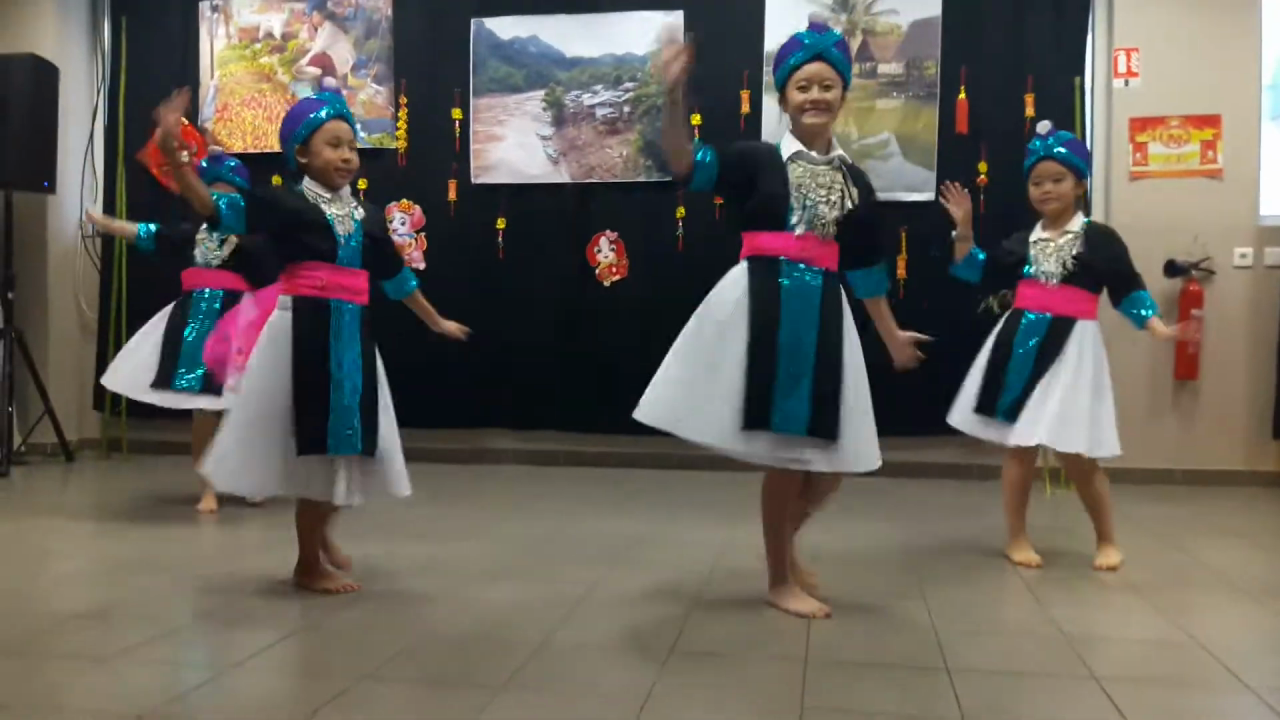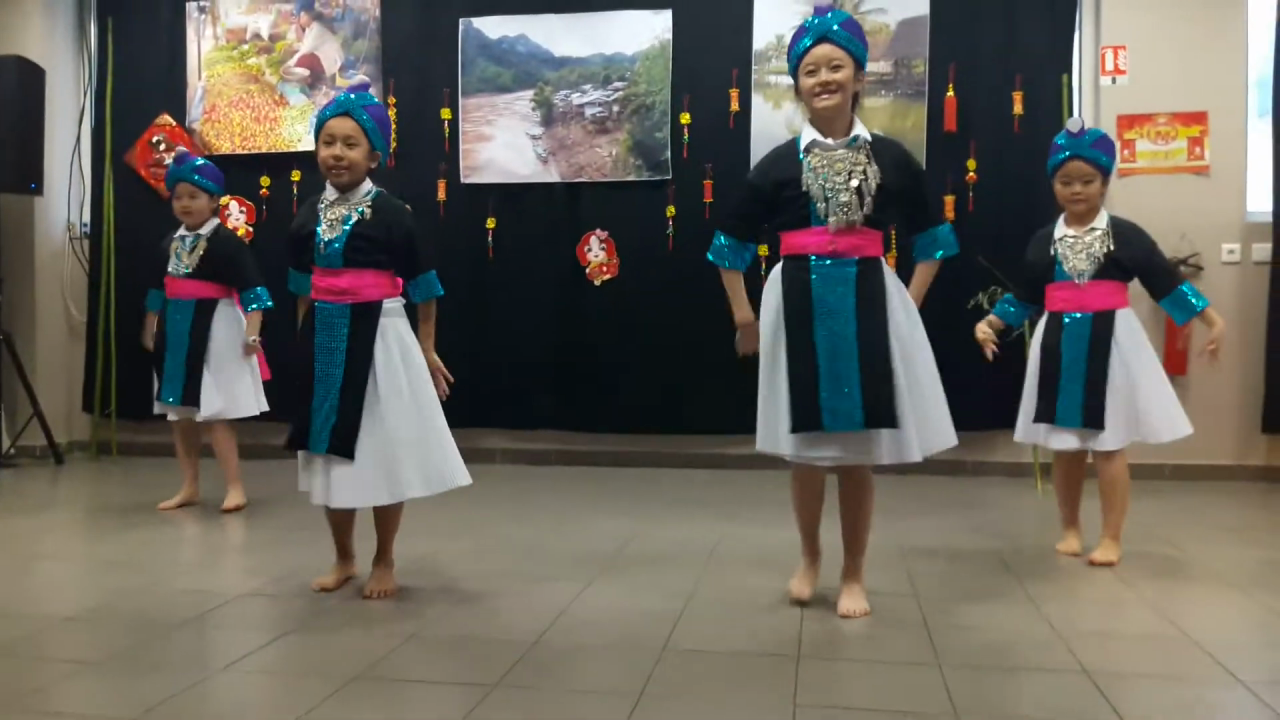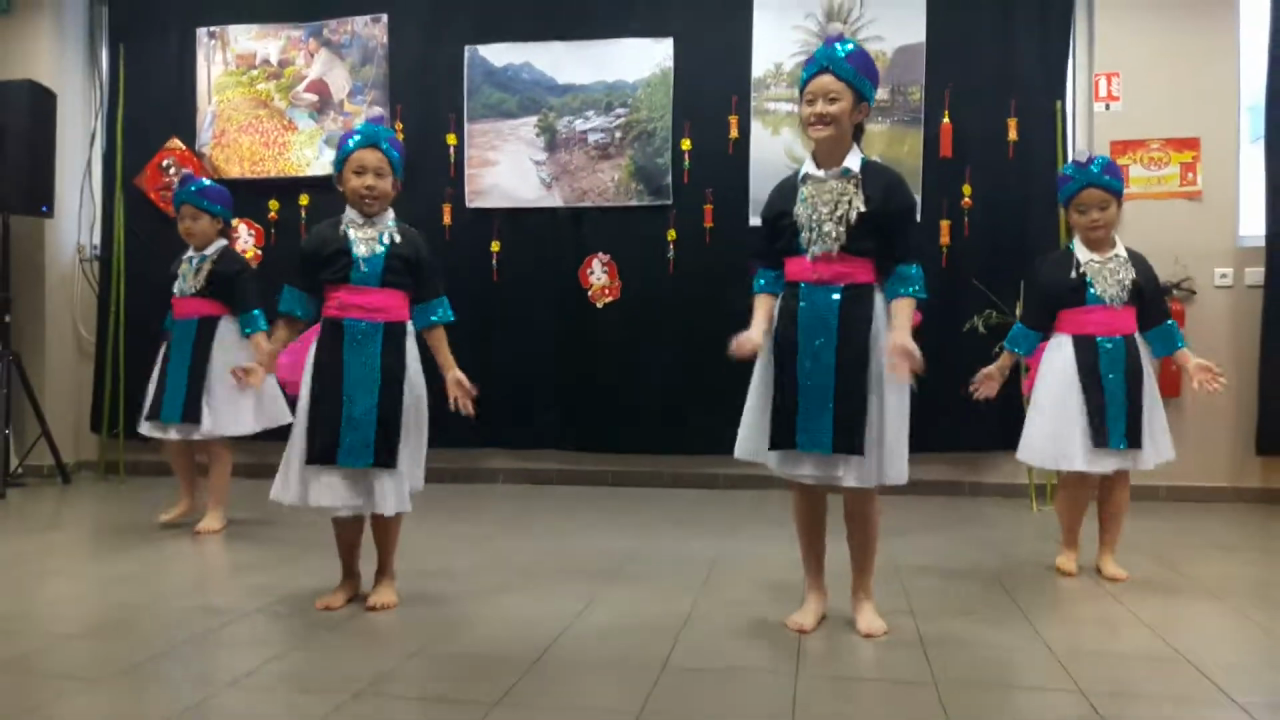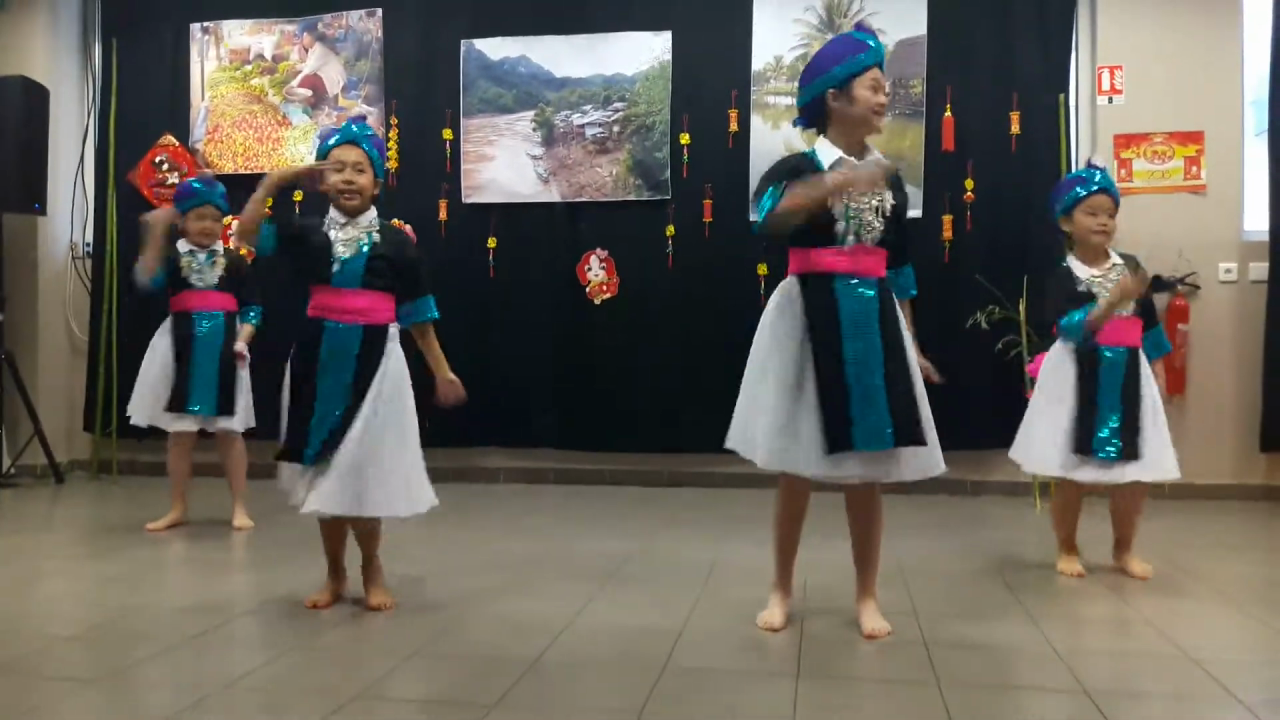
dt=0.7s
person 1, frame 1
left shoulder: (854, 178)
right shoulder: (757, 161)
left elbow: (867, 264)
right elbow: (687, 164)
left wrist: (891, 332)
right wrist: (674, 96)
left hip: (824, 311)
right hip: (762, 304)
left knee: (827, 457)
right knee: (783, 455)
left ankle: (783, 542)
right ankle: (781, 579)
person 1, frame 2
left shoulder: (890, 157)
right shoulder: (779, 164)
left elbow: (933, 237)
right elbow: (730, 240)
left wrist: (911, 298)
right wrist: (742, 316)
left hip: (868, 301)
right hip: (799, 302)
left knee: (860, 450)
right knee: (807, 447)
left ankle: (853, 577)
right ankle: (809, 560)
person 1, frame 3
left shoulder: (885, 186)
right shoulder: (785, 193)
left elbow: (904, 274)
right elbow: (769, 276)
left wrist: (900, 336)
right wrist: (756, 331)
left hip: (860, 328)
right hip: (795, 329)
left knee: (856, 472)
right knee: (802, 469)
left ankle: (864, 596)
right ankle: (815, 591)
person 1, frame 4
left shoulder: (889, 178)
right shoulder: (795, 169)
right elbow: (772, 214)
left wrist: (914, 349)
right wrist: (833, 183)
left hip: (874, 319)
right hip: (810, 318)
left knee: (867, 467)
right knee: (799, 466)
left ankle: (867, 596)
right ankle: (781, 589)
person 2, frame 1
left shoulder: (365, 216)
right shoulder: (283, 204)
left elbow: (395, 275)
right elbow: (211, 207)
left wrist: (437, 322)
right wrist: (174, 148)
left hip: (351, 334)
right hip: (302, 332)
left knee: (348, 443)
right knee: (315, 445)
left ankle: (317, 533)
right ankle: (310, 563)
person 2, frame 2
left shoulder: (391, 213)
right shoulder: (308, 216)
left elbow: (424, 284)
left wrist: (425, 348)
right wrist: (303, 332)
left hip: (378, 335)
right hip: (323, 338)
left knee: (383, 452)
right knee: (328, 451)
left ankle: (384, 560)
right ankle: (343, 557)
person 2, frame 3
left shoulder: (409, 242)
right shoulder: (323, 238)
left elbow: (431, 313)
right elbow: (297, 305)
left wrist: (451, 369)
right wrist: (267, 359)
left hip: (391, 359)
right hip: (336, 356)
left knee: (385, 467)
right knee: (338, 469)
left ankle: (385, 574)
right ankle: (349, 575)
person 2, frame 4
left shoulder: (395, 240)
right shoulder: (309, 234)
left elbow: (418, 311)
right elbow: (249, 229)
left wrist: (441, 369)
right wrist: (271, 181)
left hip: (374, 358)
right hip: (320, 353)
left knee: (361, 469)
right knee: (325, 468)
left ankle: (372, 572)
right ankle: (335, 573)
person 3, frame 1
left shoulder: (1101, 240)
right shoulder: (1021, 242)
left elbow: (1129, 291)
right elbow: (977, 270)
left wrist: (1159, 328)
right wrist: (963, 227)
left hip: (1071, 348)
right hip: (1020, 343)
left knee: (1076, 454)
right knee: (1019, 448)
left ankle: (1107, 539)
right ankle: (1017, 538)
person 3, frame 2
left shoulder: (1127, 235)
right shoulder: (1044, 241)
left elbow: (1166, 282)
right elbow: (1026, 297)
left wrist: (1211, 319)
right wrist: (992, 323)
left hip: (1111, 342)
right hip: (1058, 345)
left knee: (1109, 445)
right knee: (1064, 445)
left ankle: (1111, 537)
right ankle: (1070, 528)
person 3, frame 3
left shoulder: (1137, 264)
right shoulder: (1055, 266)
left elbow: (1156, 322)
right elbow: (1032, 322)
left wrist: (1189, 361)
right wrist: (1001, 367)
left hip: (1126, 369)
right hip: (1074, 369)
left knee: (1119, 469)
right knee: (1080, 469)
left ankle: (1107, 553)
right ankle: (1068, 547)
person 3, frame 4
left shoulder: (1132, 270)
right shoulder: (1063, 278)
left elbow: (1149, 325)
right elbow: (1068, 329)
left wrist: (1156, 374)
right wrist: (1108, 303)
left hip: (1128, 380)
right hip: (1079, 381)
left knee: (1131, 477)
right knee: (1072, 475)
left ankle: (1124, 550)
right ankle: (1067, 548)
person 4, frame 1
right shoulder: (191, 234)
left elbow: (266, 289)
right elbow: (151, 235)
right wrist: (106, 223)
right hip: (190, 321)
left knee: (224, 408)
right knee: (202, 411)
right ankle: (208, 488)
person 4, frame 2
left shoulder: (228, 242)
right shoulder: (171, 244)
left elbow: (253, 291)
right elbow: (158, 290)
left wrist: (252, 334)
right wrist: (151, 330)
left hip: (216, 330)
right hip: (176, 332)
left knee: (213, 412)
right knee: (179, 412)
left ankle: (234, 487)
right ankle: (189, 488)
person 4, frame 3
left shoulder: (231, 263)
right shoulder: (182, 263)
left elbow: (250, 313)
left wrist: (263, 353)
right wrist: (169, 353)
left hip: (218, 351)
right hip: (181, 350)
left knee: (213, 434)
right knee: (169, 429)
left ankle: (216, 510)
right ankle: (187, 497)
person 4, frame 4
left shoulder: (234, 261)
right shoulder: (174, 256)
left elbow: (251, 308)
right elbow: (147, 281)
left wrist: (242, 341)
right wrist: (154, 235)
left hip: (223, 348)
right hip: (184, 346)
left knee: (227, 429)
right knee: (180, 430)
left ankle: (239, 506)
right ankle: (178, 507)
